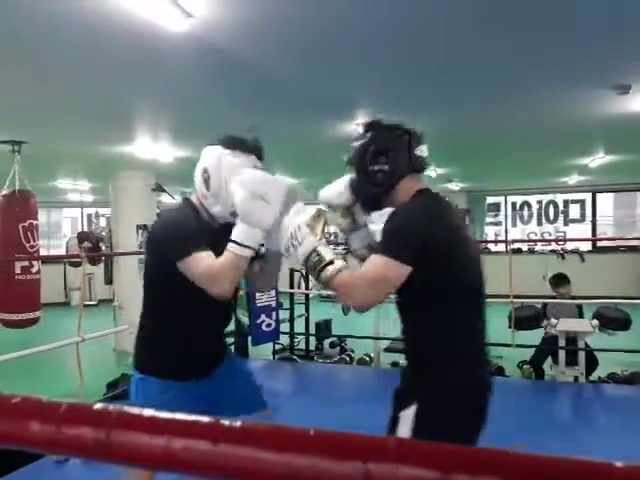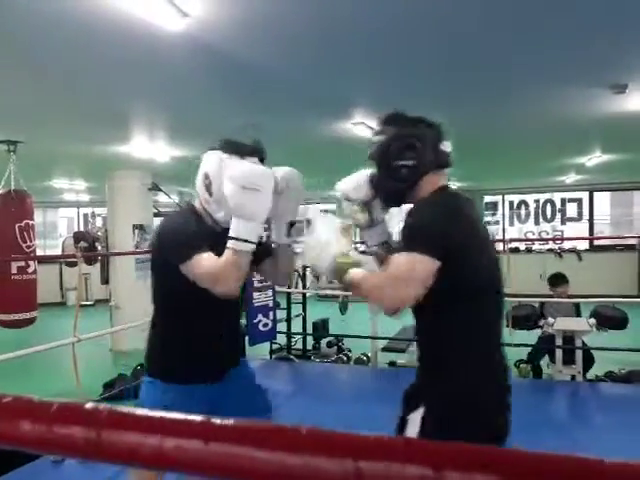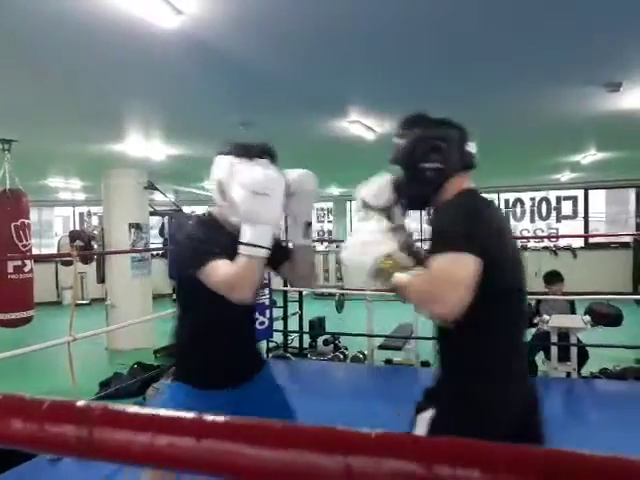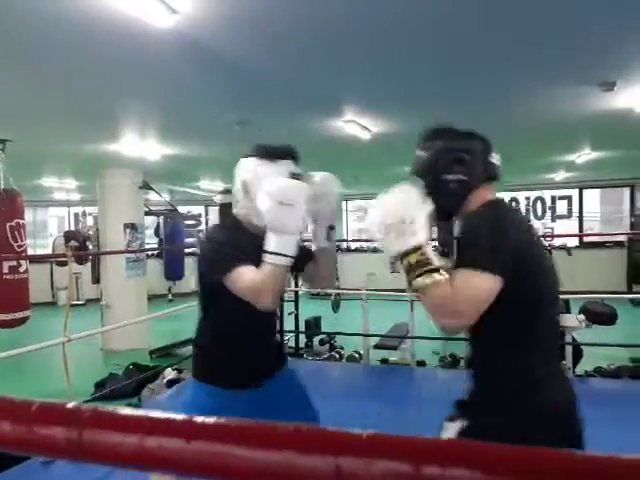
dt=0.1s
person 1, frame 1
left shoulder: (413, 217)
right shoulder: (434, 211)
left elbow: (360, 294)
right elbow: (384, 276)
left wrist: (311, 249)
right wrist: (355, 229)
left hip: (439, 381)
person 1, frame 2
left shoulder: (433, 214)
right shoulder: (457, 209)
left elbow: (391, 297)
right elbow: (403, 275)
left wrist: (339, 261)
right wrist: (373, 227)
left hip: (451, 387)
person 1, frame 3
left shoulder: (458, 215)
right shoulder: (480, 211)
left elbow: (443, 304)
right elbow: (438, 277)
left wrist: (385, 263)
right wrist: (392, 230)
left hip: (471, 394)
person 1, frame 4
left shoulder: (485, 228)
right shoulder: (507, 222)
left elbow: (453, 316)
right elbow: (460, 289)
left wrist: (408, 247)
left hip: (505, 410)
person 2, frame 1
left shoulder: (229, 225)
right shoulder: (175, 225)
left elbow: (264, 280)
right elbow: (220, 283)
left wrist: (279, 227)
right wrist: (253, 225)
left hip: (215, 361)
right hip: (162, 372)
person 2, frame 2
left shoulder: (232, 229)
right shoulder: (176, 231)
left elbow: (281, 275)
right elbow: (224, 283)
left wrist: (283, 222)
right wrist: (248, 220)
left hip: (226, 367)
right hip: (173, 376)
person 2, frame 3
left shoulder: (256, 231)
right shoulder: (194, 239)
left elbow: (304, 277)
right elbow: (241, 290)
left wrist: (301, 221)
right wrist: (260, 226)
left hip: (250, 373)
right hip: (197, 384)
person 2, frame 4
left shoulder: (276, 234)
right shoulder: (220, 241)
left elbow: (324, 280)
right elbow: (264, 298)
left wrist: (323, 225)
right wrist: (284, 234)
left hip: (271, 371)
right hip: (218, 382)
